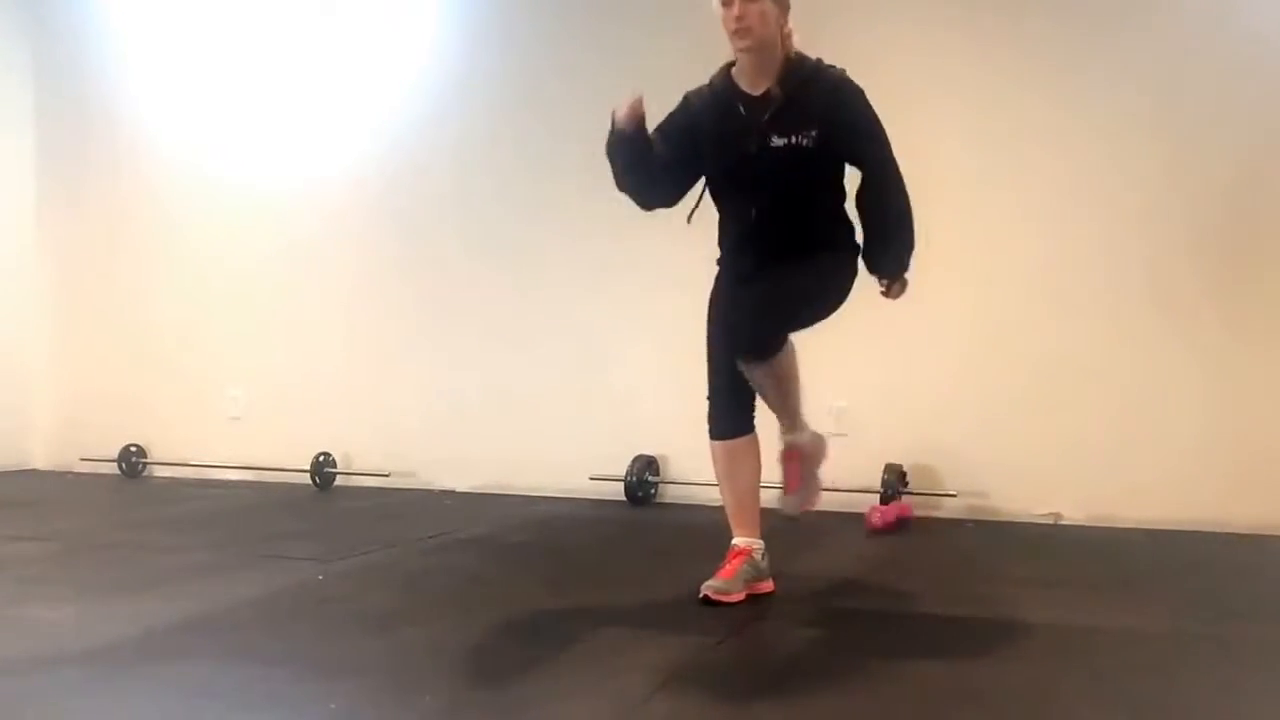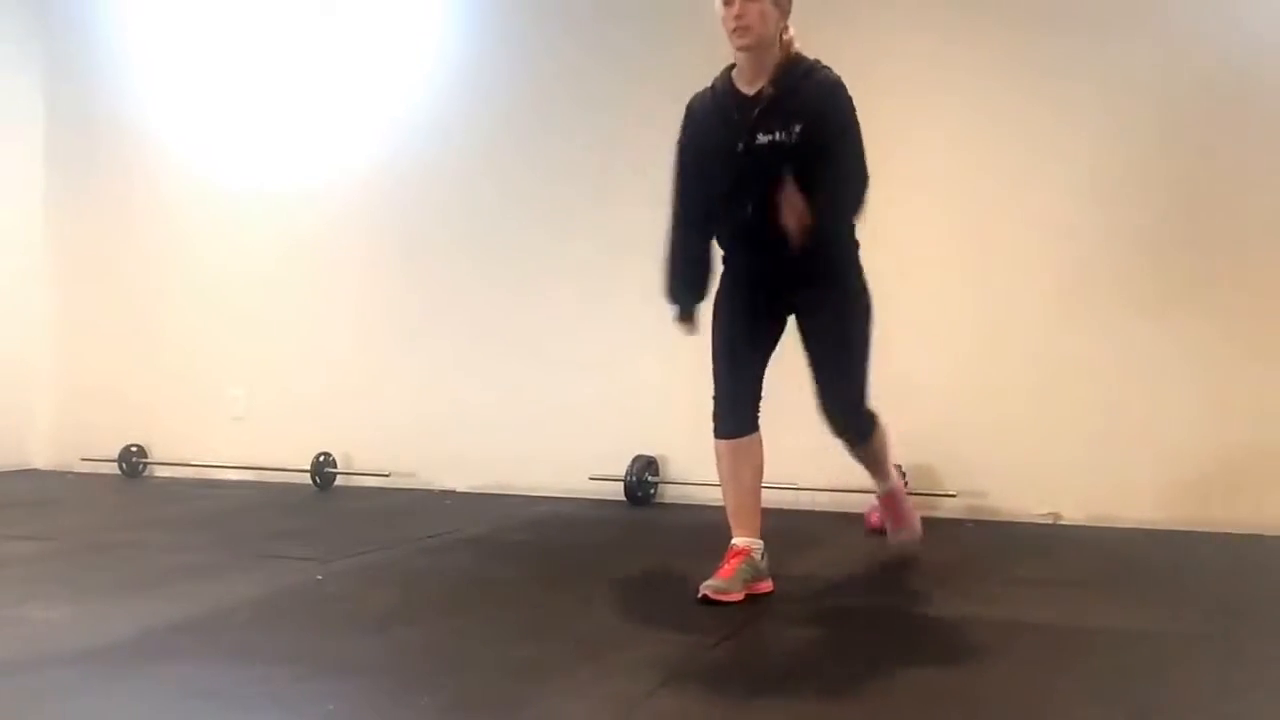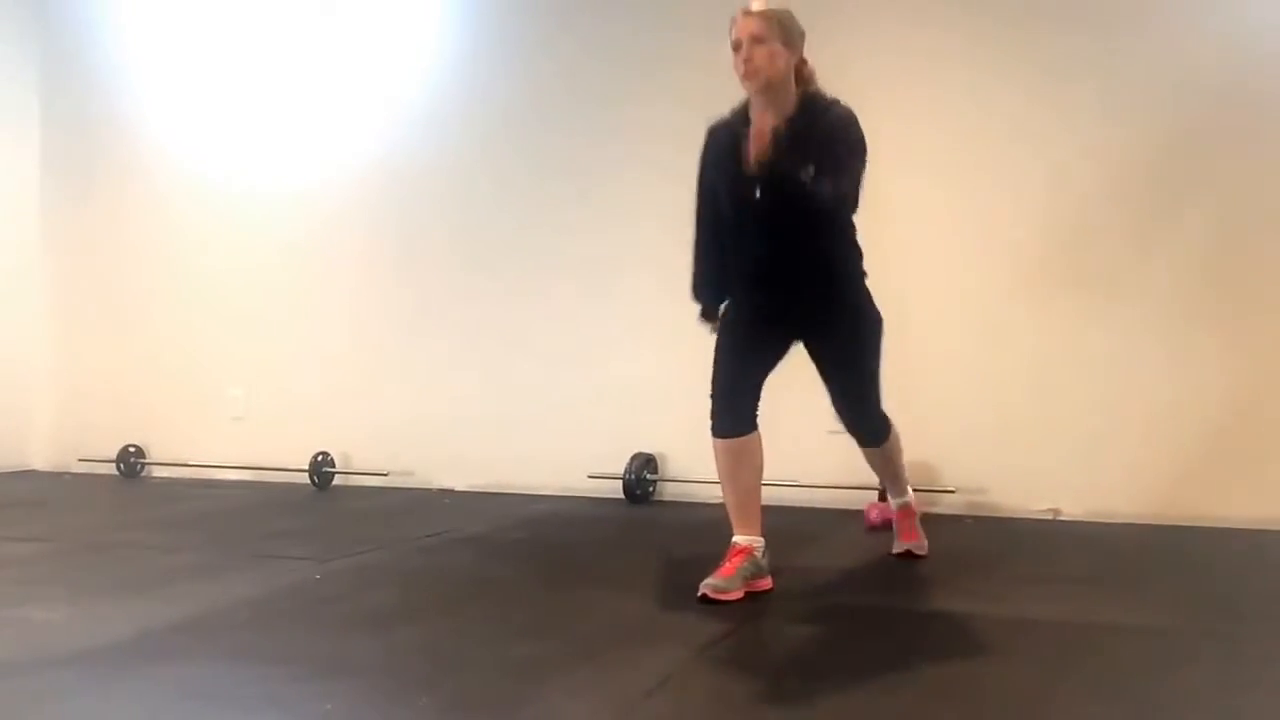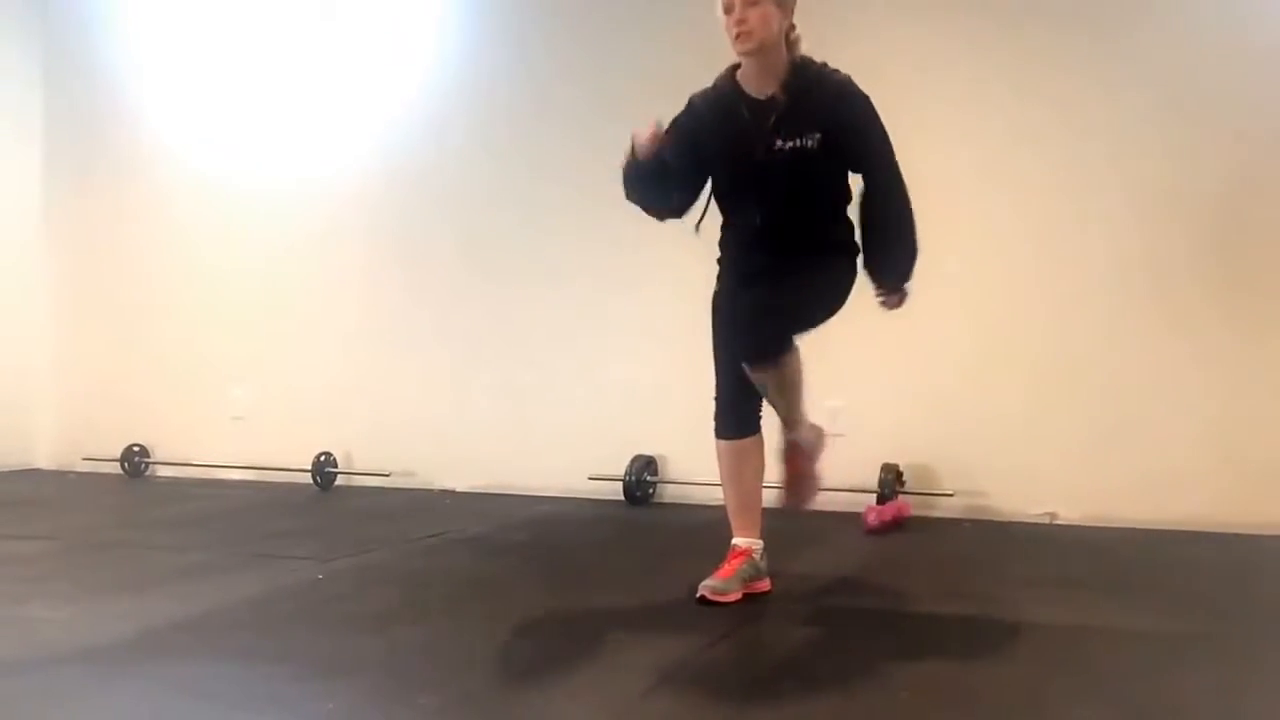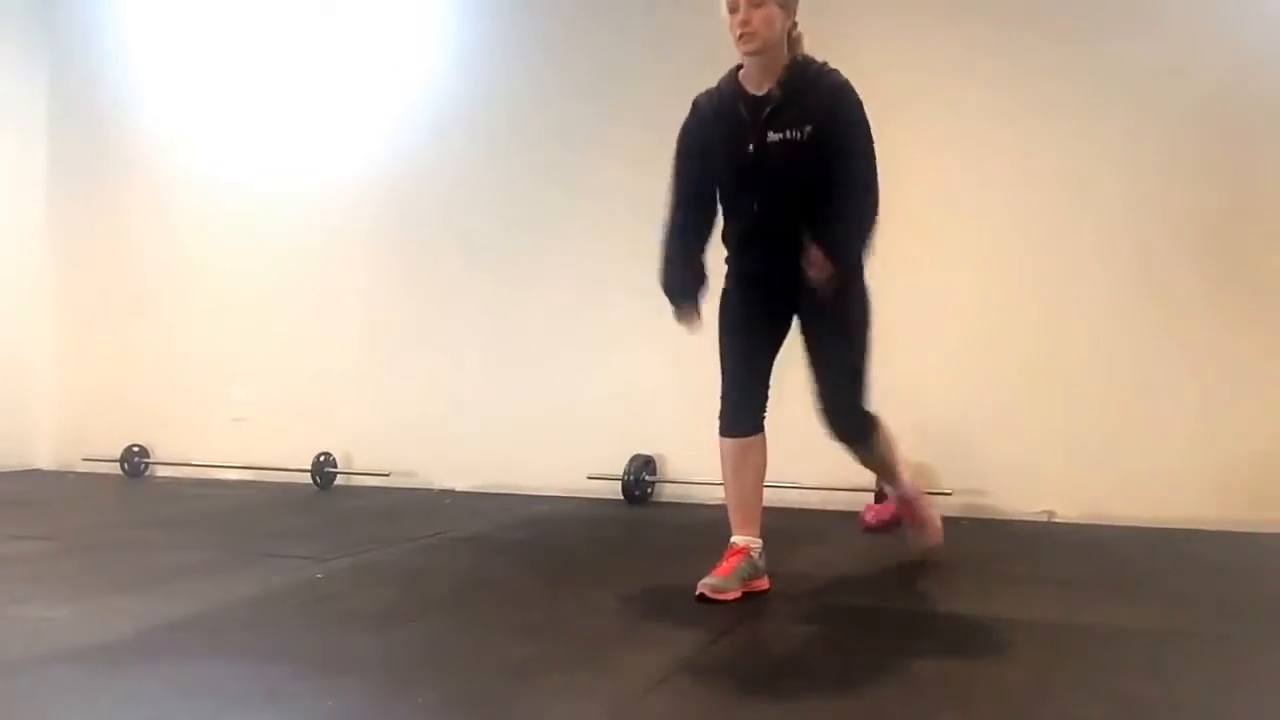
dt=0.3s
person 1, frame 1
left shoulder: (828, 92)
right shoulder: (704, 107)
left elbow: (880, 175)
right elbow: (656, 186)
left wrist: (891, 259)
right wrist: (628, 136)
left hip: (819, 260)
right hip: (743, 265)
left knee: (754, 327)
right knee: (726, 402)
left ankle: (799, 438)
right ankle: (748, 554)
person 1, frame 2
left shoulder: (820, 90)
right shoulder: (706, 109)
left elbow: (849, 180)
right elbow: (693, 205)
left wrist: (812, 214)
right wrist: (686, 291)
left hip: (826, 272)
right hip: (750, 275)
left knee: (845, 410)
right knee: (732, 404)
left ankle: (889, 485)
right ankle: (746, 554)
person 1, frame 3
left shoulder: (834, 126)
right shoulder: (723, 137)
left elbow: (833, 206)
right elbow: (713, 222)
left wrist: (773, 164)
right wrist: (710, 295)
left hip: (833, 296)
right hip: (756, 298)
left knee: (862, 416)
right knee: (730, 402)
left ankle: (902, 510)
right ankle: (748, 553)
person 1, frame 4
left shoulder: (832, 96)
right shoulder: (709, 110)
left elbow: (882, 181)
right elbow: (667, 195)
left wrist: (892, 268)
right wrist: (645, 163)
left hip: (821, 264)
right hip: (745, 270)
left knee: (757, 331)
right knee: (734, 404)
left ankle: (799, 436)
right ankle: (747, 554)
person 1, frame 5
left shoulder: (827, 93)
right shoulder: (711, 110)
left elbow: (859, 191)
right elbow: (689, 203)
left wrist: (838, 253)
right wrist: (682, 282)
left hip: (826, 275)
right hip: (751, 276)
left knee: (841, 411)
right knee: (739, 403)
left ankle: (905, 491)
right ankle: (745, 553)
